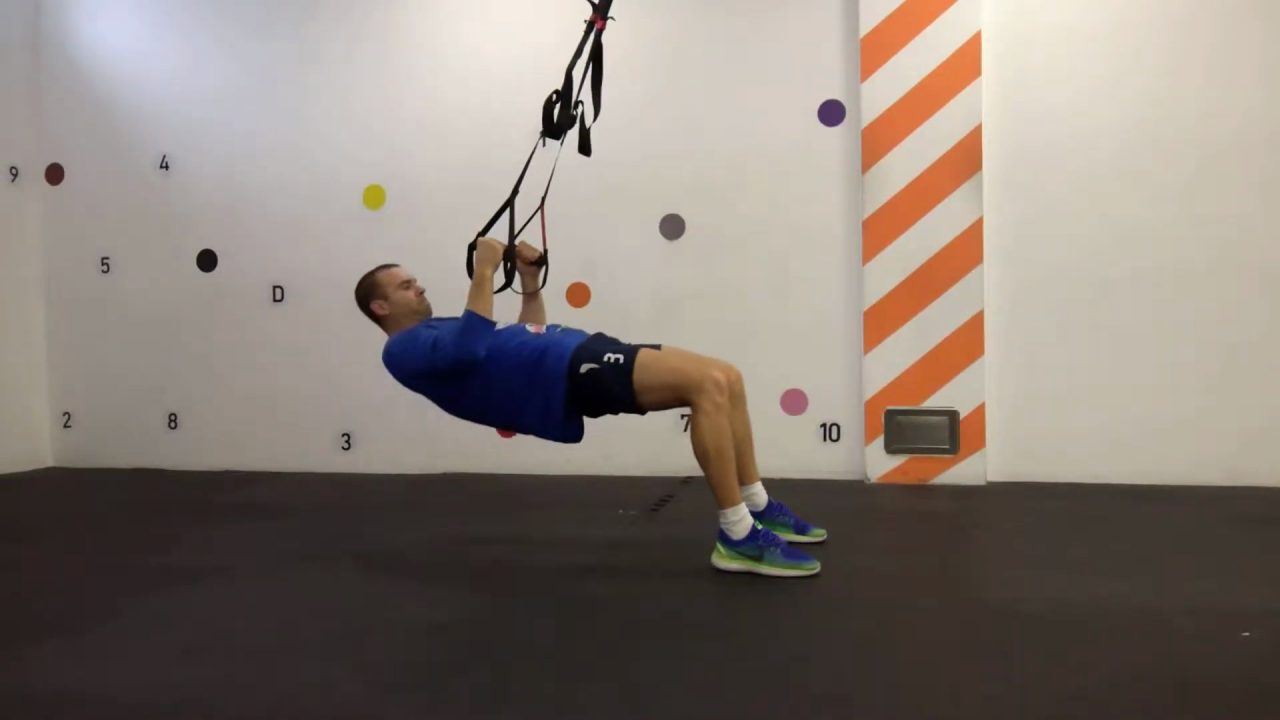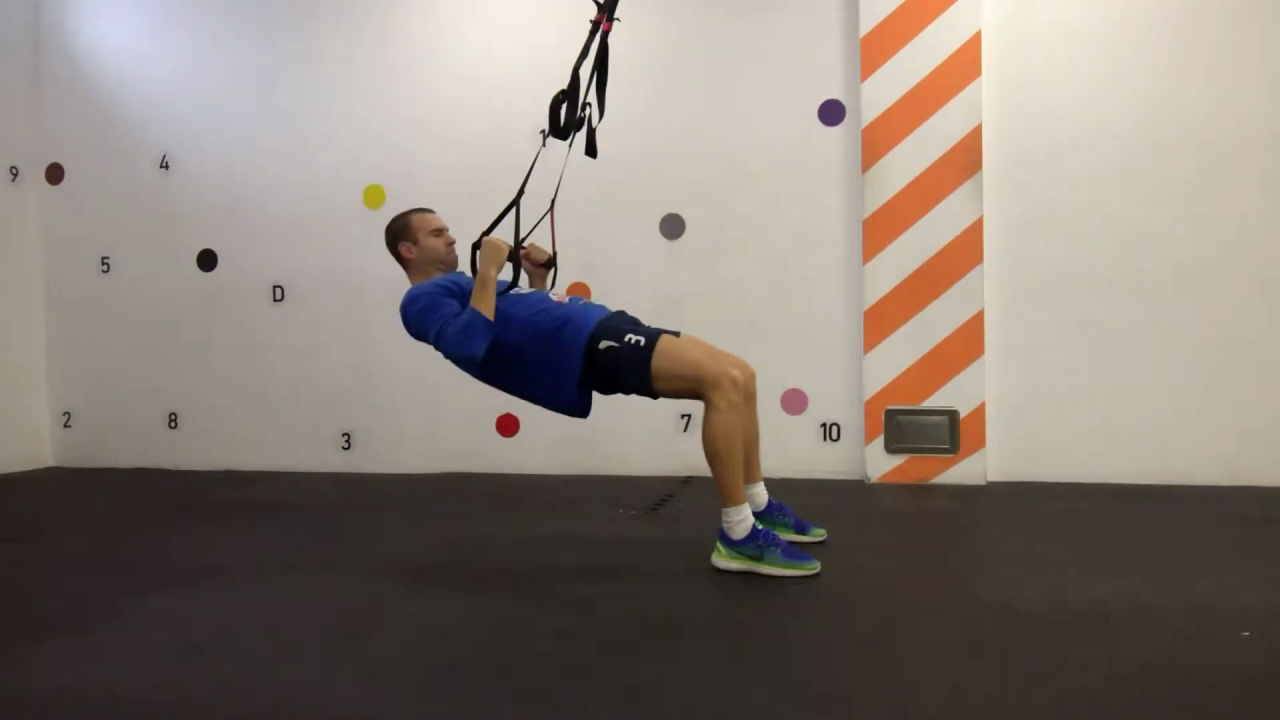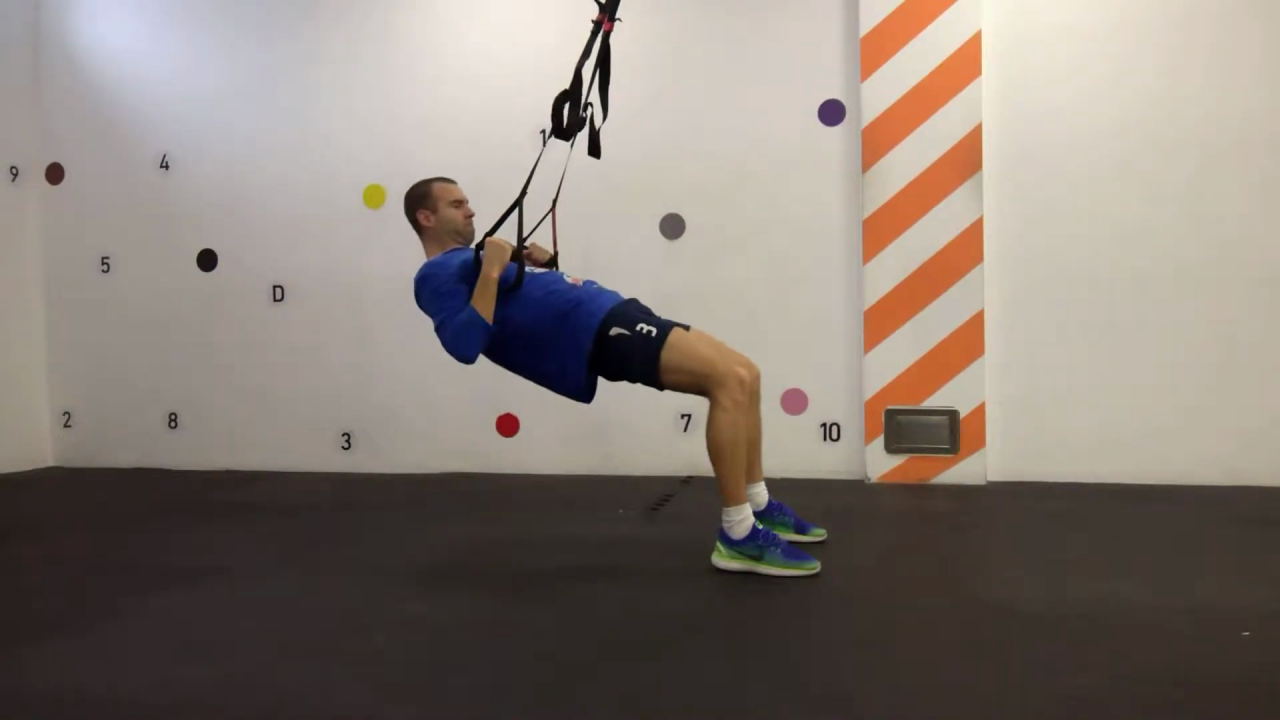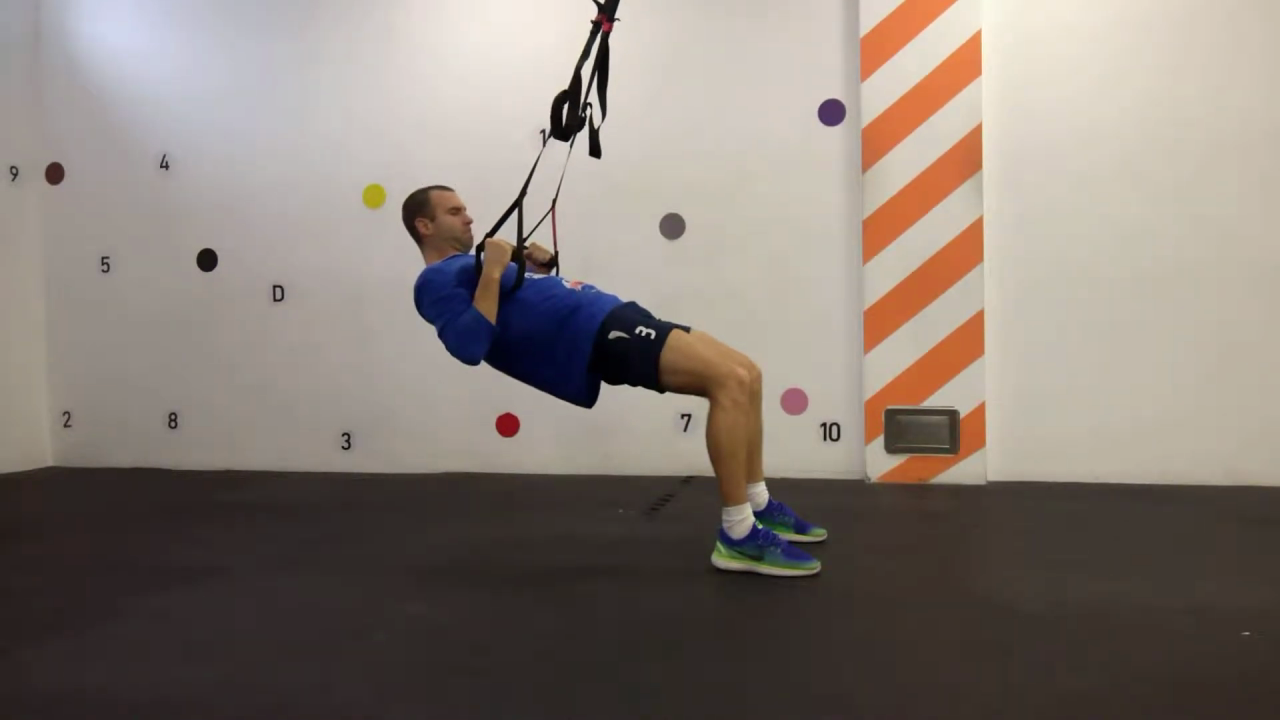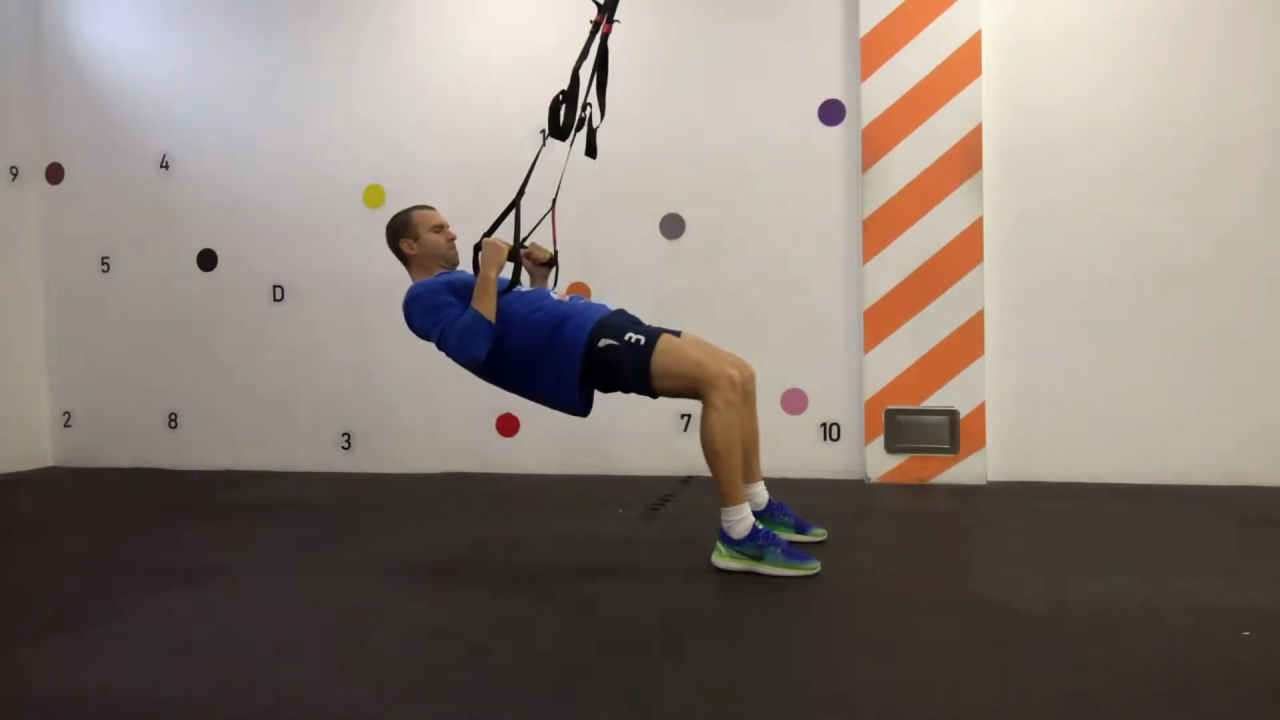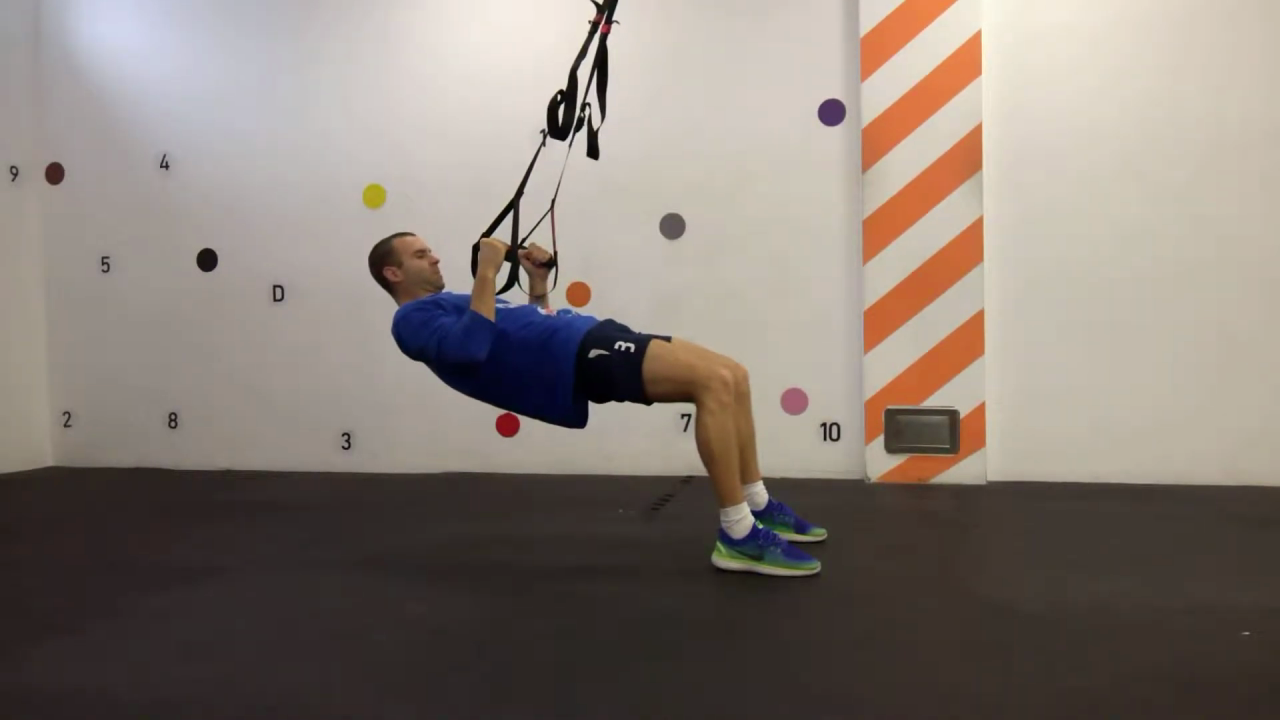
dt=0.4s
person 1, frame 1
left shoulder: (434, 337)
right shoulder: (405, 352)
right elbow: (470, 348)
left wrist: (530, 281)
right wrist: (483, 272)
left hip: (577, 355)
right hip: (564, 373)
left knee: (726, 378)
right knee: (710, 384)
left ankle: (758, 508)
right ankle: (738, 536)
person 1, frame 2
left shoulder: (452, 287)
right shoulder: (422, 302)
right elbow: (469, 346)
left wrist: (538, 280)
right wrist: (488, 272)
left hip: (598, 328)
right hip: (583, 346)
left knee: (738, 376)
right knee: (725, 382)
left ankle: (758, 507)
right ankle: (738, 536)
person 1, frame 3
left shoulder: (463, 264)
right shoulder: (438, 275)
right elbow: (465, 345)
left wrist: (539, 270)
right wrist: (491, 271)
left hip: (607, 315)
right hip: (591, 331)
left knee: (743, 376)
right knee: (730, 381)
left ankle: (758, 506)
right ankle: (739, 535)
person 1, frame 4
left shoulder: (462, 268)
right shoulder: (437, 282)
right elbow: (469, 347)
left wrist: (539, 273)
right wrist: (491, 272)
left hip: (607, 319)
right hip: (593, 335)
left knee: (744, 375)
right knee: (730, 380)
left ankle: (758, 506)
right ankle: (739, 535)
person 1, frame 5
left shoulder: (450, 286)
right shoulder: (425, 297)
right elbow: (470, 346)
left wrist: (538, 278)
right wrist: (489, 271)
left hip: (597, 328)
right hip: (582, 344)
left knee: (738, 376)
right knee: (723, 381)
left ankle: (758, 507)
right ankle: (738, 535)
person 1, frame 6
left shoulder: (440, 306)
right shoulder: (413, 320)
right elbow: (471, 347)
left wrist: (537, 283)
right wrist: (486, 272)
left hip: (586, 340)
right hip: (575, 356)
left knee: (732, 376)
right knee: (716, 382)
left ankle: (758, 507)
right ankle: (738, 535)
